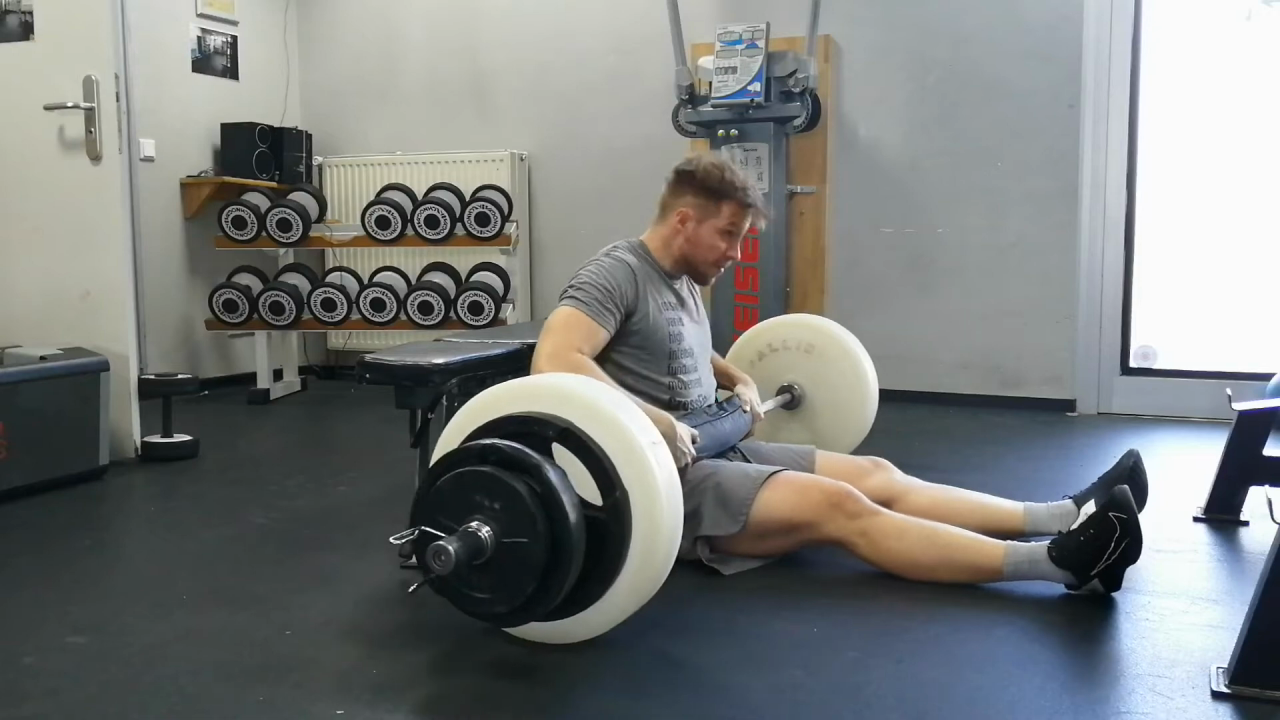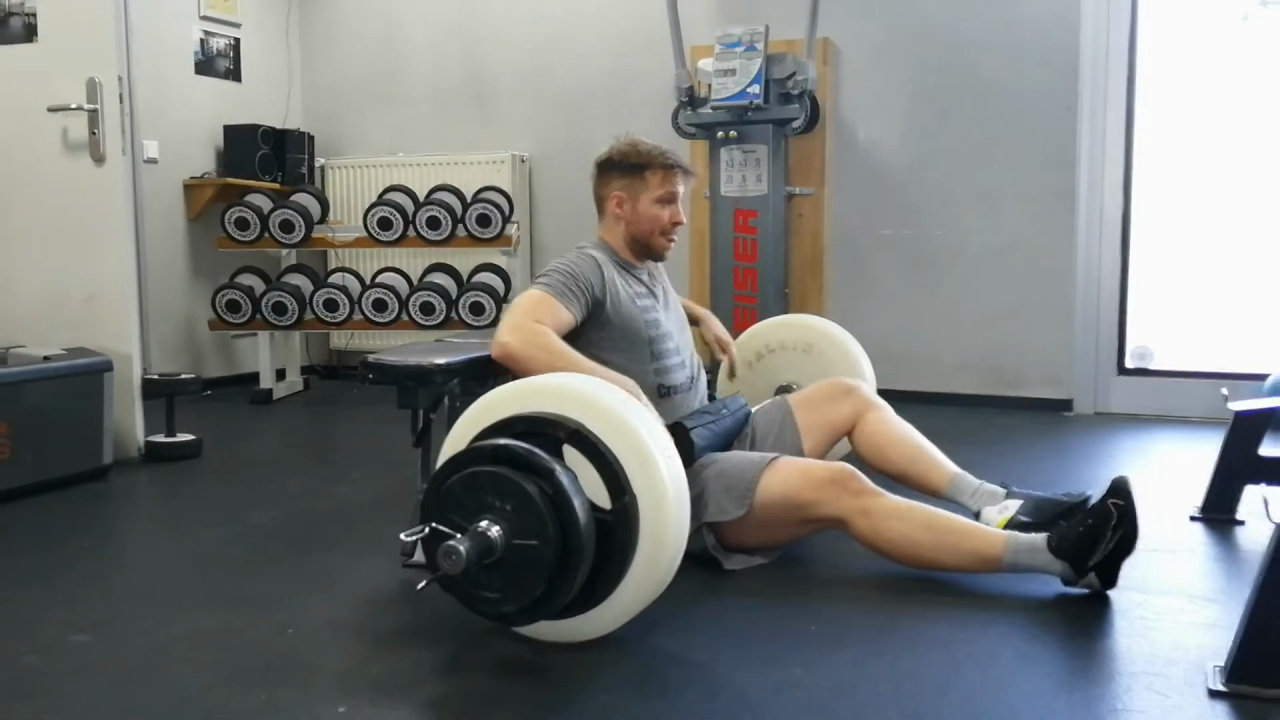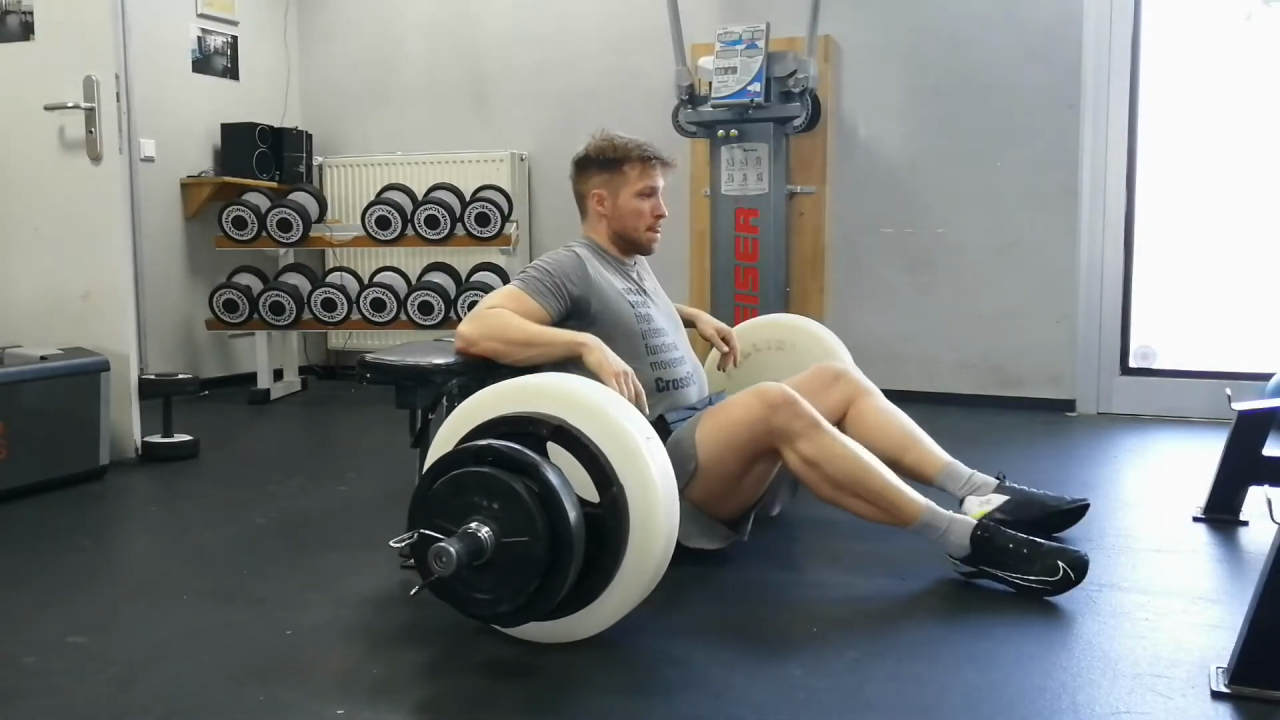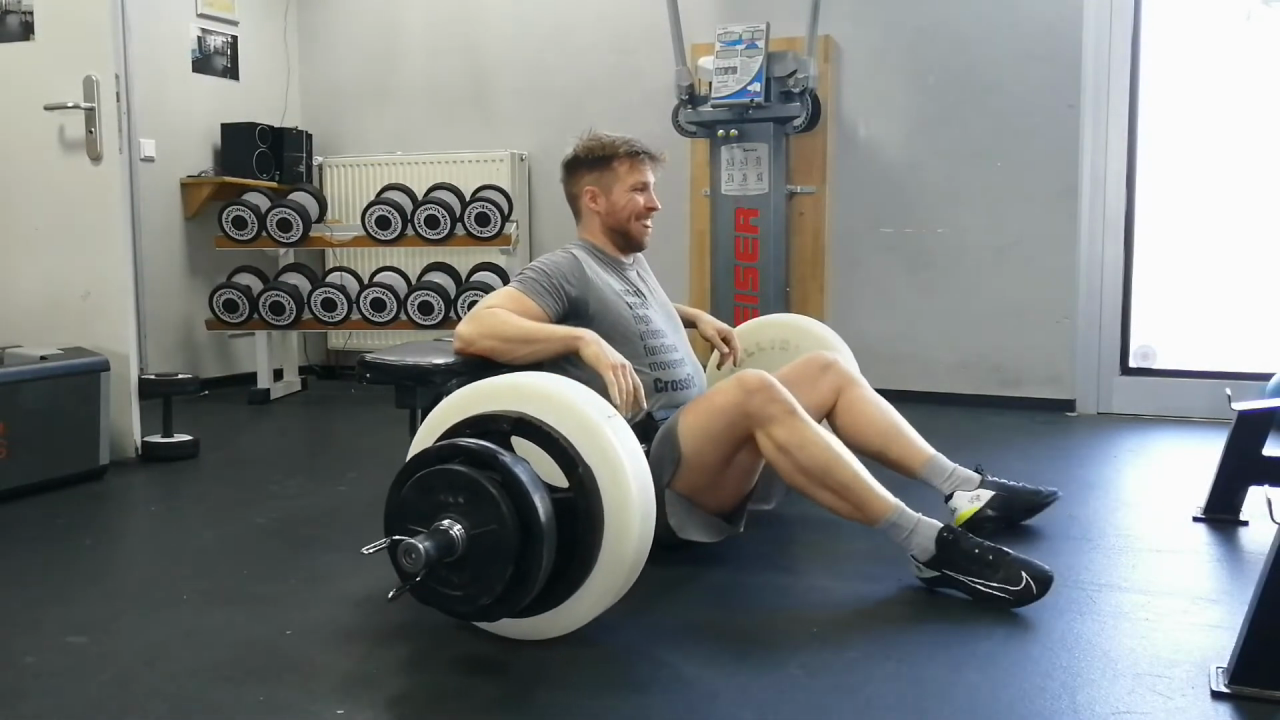
dt=1s
person 1, frame 1
left shoulder: (677, 277)
right shoulder: (616, 276)
right elbow: (552, 363)
left wrist: (738, 379)
right wrist: (654, 424)
left hip: (715, 454)
left knee: (876, 476)
right knee: (839, 507)
left ankle: (1065, 516)
right ankle: (1059, 562)
person 1, frame 2
left shoulder: (643, 266)
right shoulder: (582, 272)
right elbow: (512, 340)
left wrist: (701, 316)
right wrist: (619, 388)
left hip: (712, 442)
left knee: (848, 396)
right knee: (840, 489)
left ankle: (995, 506)
right ankle: (1058, 558)
person 1, frame 3
left shoulder: (630, 264)
right shoulder: (568, 269)
right elbow: (474, 330)
left wrist: (692, 316)
right wrist: (586, 345)
left hip: (709, 435)
left knee: (838, 378)
right knee: (774, 402)
left ankle: (983, 496)
right ankle: (967, 539)
person 1, frame 4
left shoulder: (629, 261)
right shoulder: (565, 270)
right elbow: (472, 330)
left wrist: (695, 317)
right wrist: (582, 340)
left hip: (707, 456)
right hip: (654, 480)
left knee: (826, 369)
right knee: (754, 389)
left ankle: (965, 492)
right ankle: (932, 545)
